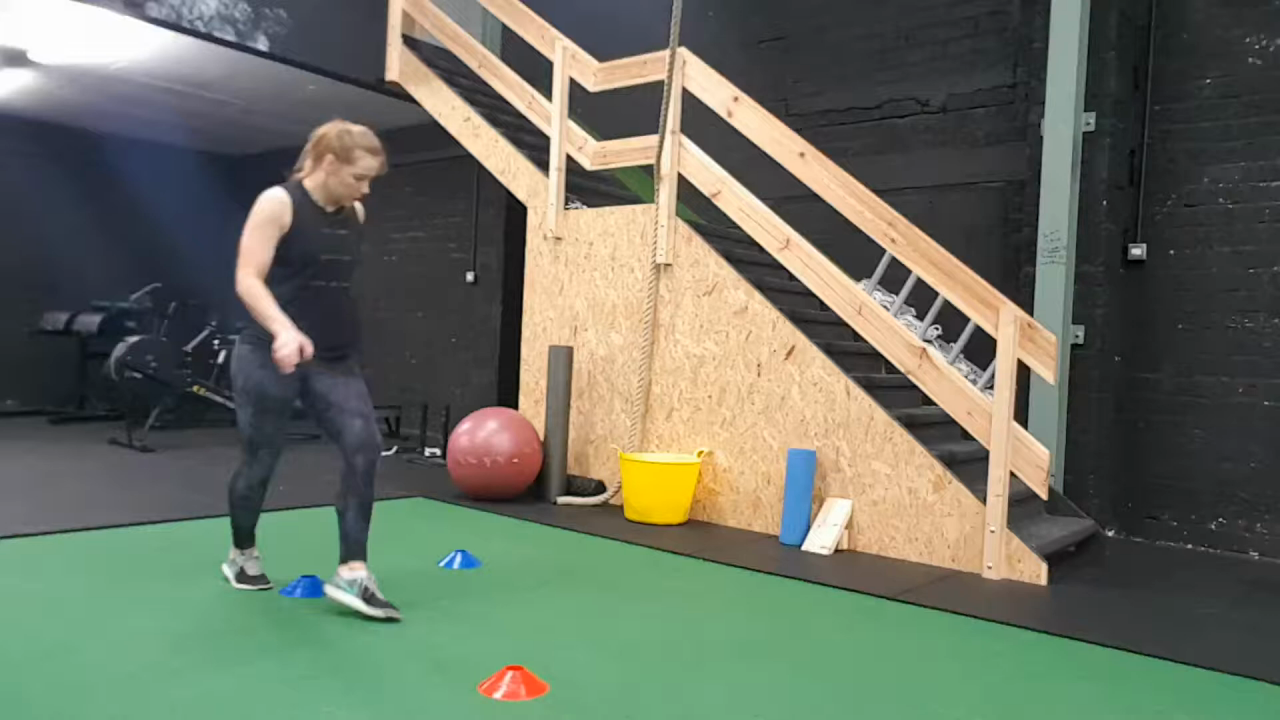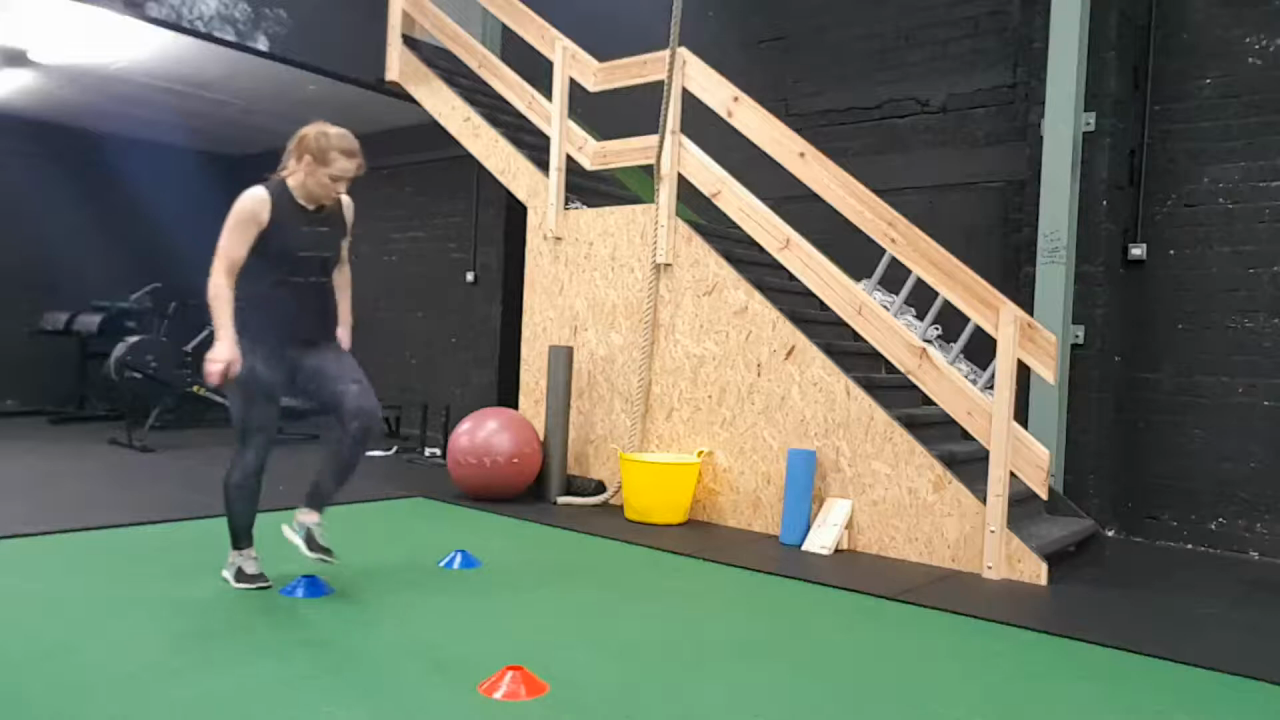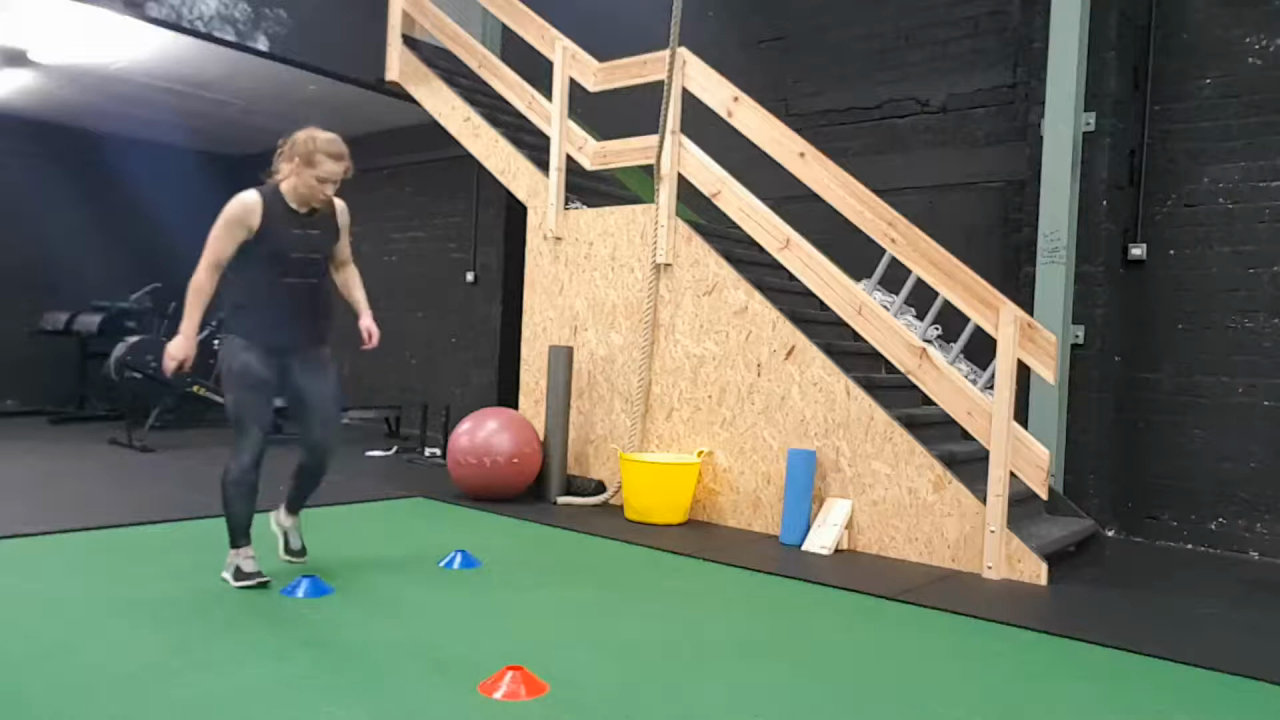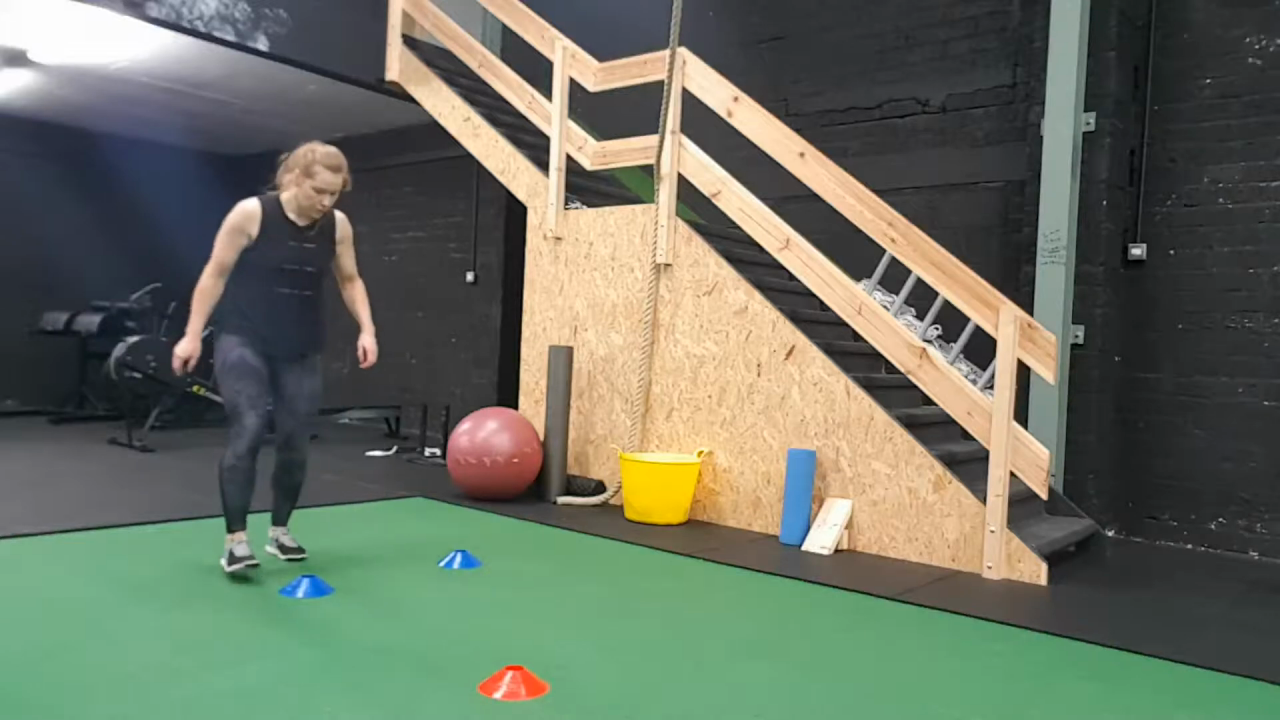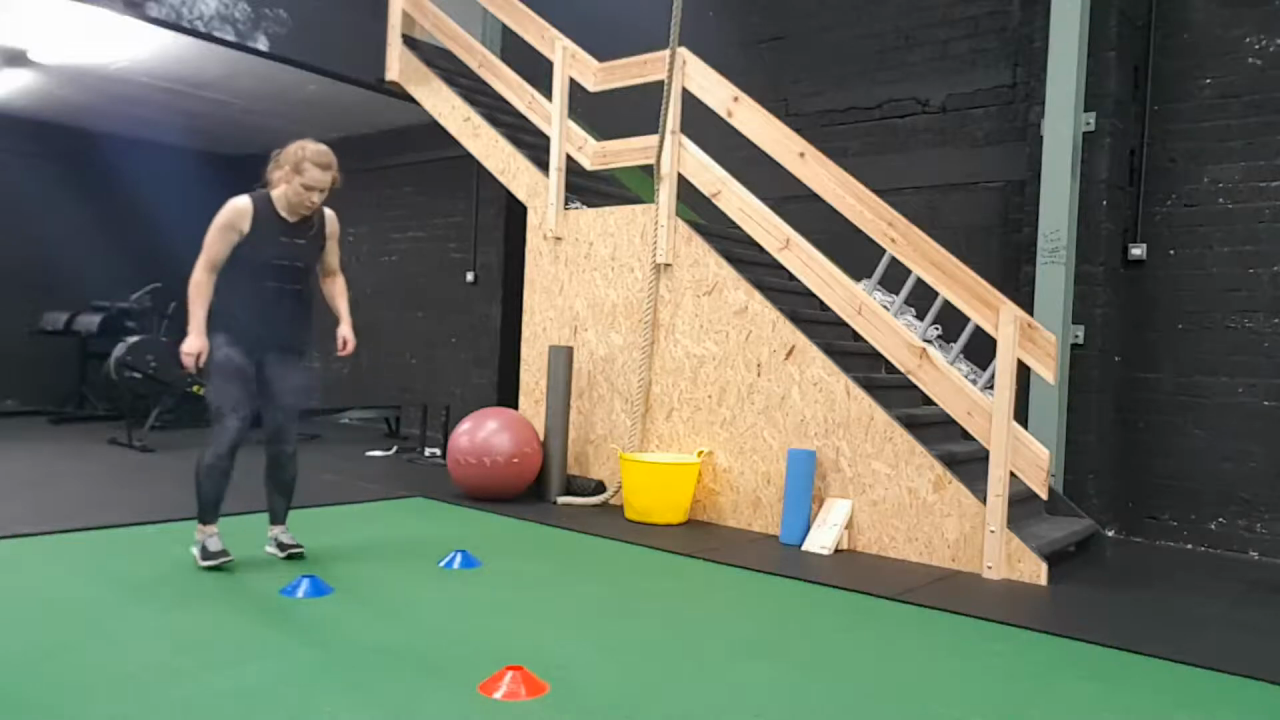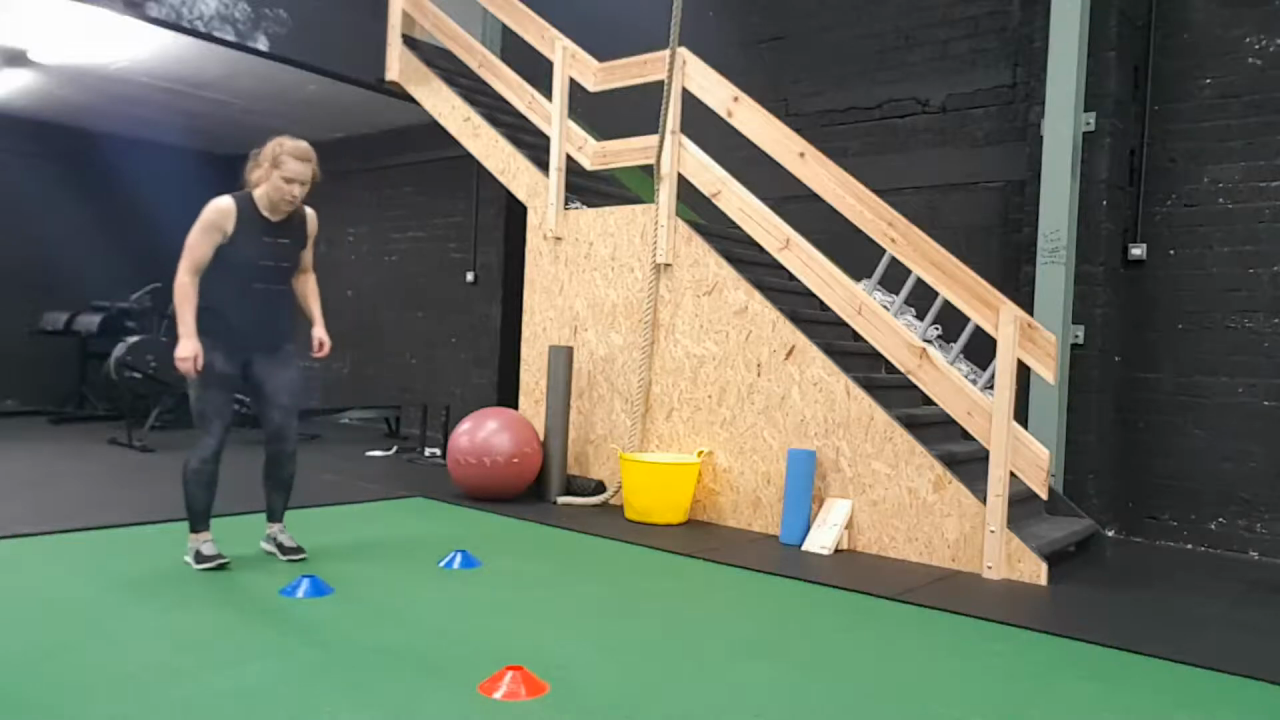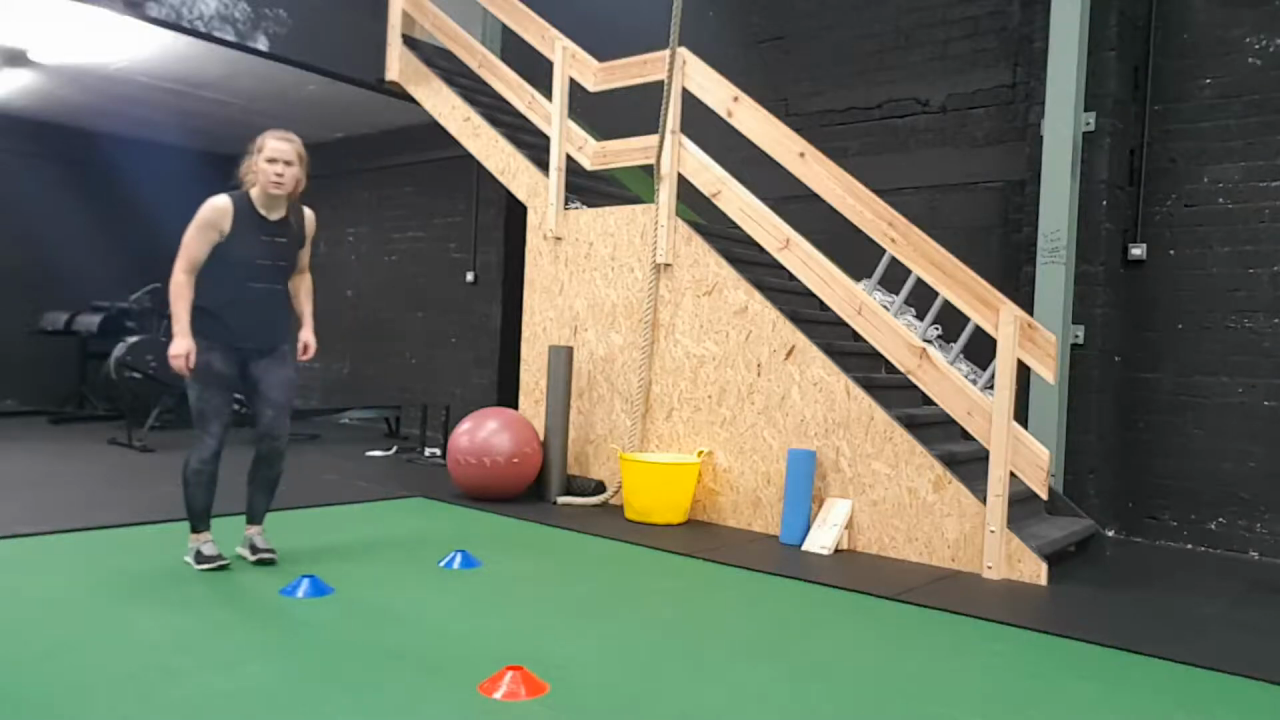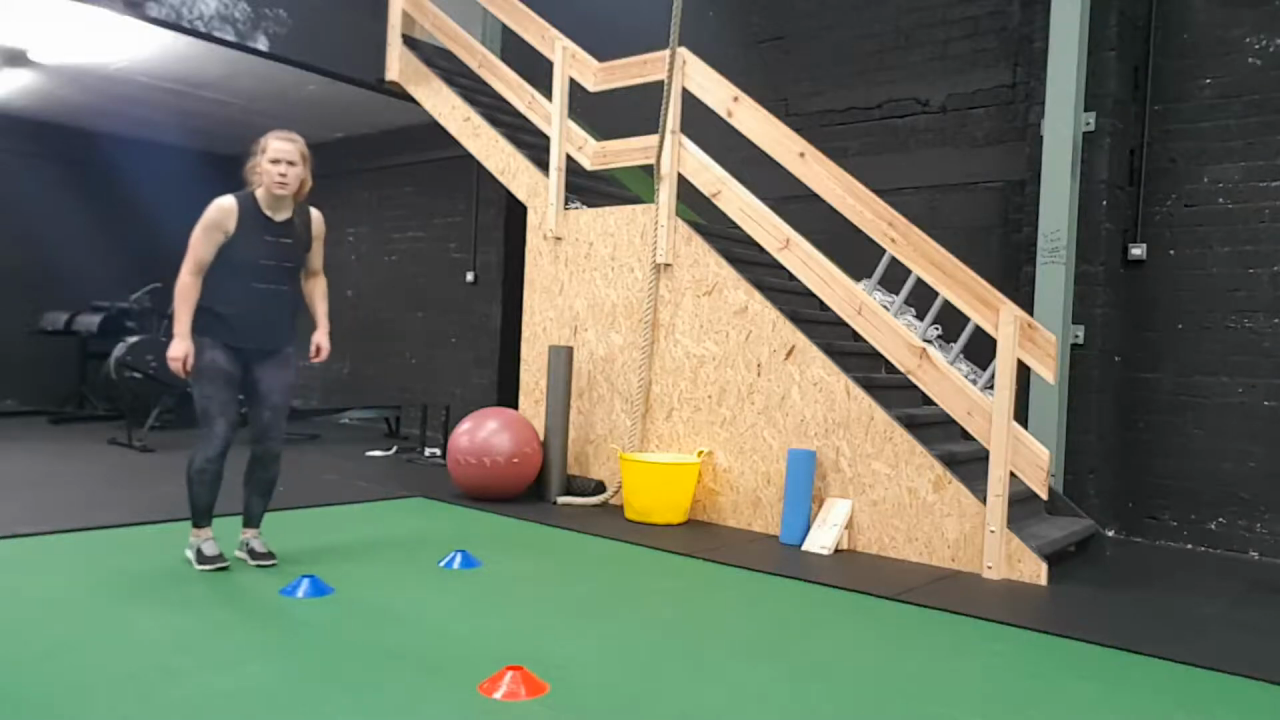
dt=0.2s
person 1, frame 1
left shoulder: (354, 214)
right shoulder: (277, 204)
right elbow: (248, 279)
right wrist: (284, 330)
left hip: (335, 359)
right hip: (270, 356)
left knee: (364, 448)
right knee: (261, 459)
left ankle: (353, 572)
right ankle: (241, 555)
person 1, frame 2
left shoulder: (341, 211)
right shoulder: (259, 202)
right elbow: (223, 274)
left wrist: (343, 324)
right wrist: (226, 339)
left hip: (317, 345)
right hip: (258, 347)
left knee: (365, 413)
right knee: (253, 449)
left ankle: (309, 519)
right ankle: (240, 556)
person 1, frame 3
left shoulder: (336, 213)
right shoulder: (250, 206)
left elbow: (343, 266)
right elbow: (209, 269)
left wrist: (364, 313)
right wrist: (187, 334)
left hip: (309, 348)
right hip: (250, 345)
left knee: (321, 443)
right knee: (251, 446)
left ankle: (288, 515)
right ankle: (239, 554)
person 1, frame 4
left shoulder: (338, 226)
right shoulder: (251, 214)
left elbow: (350, 281)
right elbow: (214, 275)
left wrist: (366, 329)
right wrist: (193, 335)
left hip: (301, 353)
right hip: (243, 343)
left knee: (294, 445)
right knee: (248, 434)
left ankle: (280, 530)
right ankle: (235, 538)
person 1, frame 5
left shoulder: (326, 223)
right shoulder: (242, 211)
left elbow: (330, 275)
right elbow: (205, 271)
left wrist: (344, 320)
right wrist: (196, 332)
left hip: (288, 349)
right hip: (231, 341)
left knee: (284, 439)
right knee: (229, 432)
left ankle: (278, 530)
right ankle: (205, 532)
person 1, frame 6
left shoulder: (306, 221)
right shoulder: (224, 211)
right elbow: (188, 274)
left wrist: (317, 322)
right wrist: (187, 336)
left hip: (275, 348)
right hip: (217, 345)
left knee: (284, 437)
right knee: (212, 440)
left ankle: (276, 528)
right ankle: (198, 538)
person 1, frame 7
left shoulder: (304, 220)
right shoulder: (221, 210)
right elbow: (184, 272)
left wrist: (306, 324)
right wrist: (181, 334)
left hip: (273, 348)
right hip: (214, 344)
left knee: (274, 440)
right knee: (211, 439)
left ankle: (253, 531)
right ankle: (199, 537)
person 1, frame 8
left shoulder: (312, 222)
right shoulder: (226, 210)
right elbow: (191, 273)
left wrist: (321, 326)
right wrist: (182, 335)
left hip: (275, 350)
right hip: (217, 344)
left knee: (269, 443)
right knee: (216, 438)
left ankle: (251, 534)
right ankle: (200, 535)
